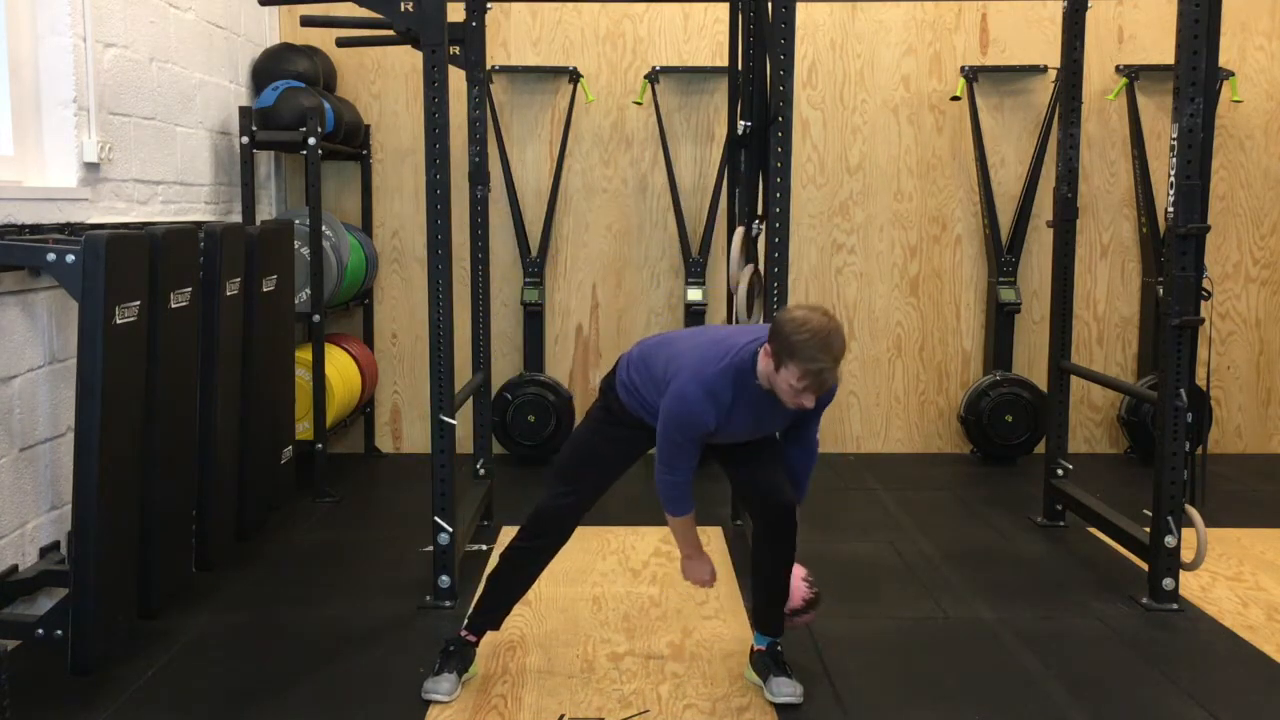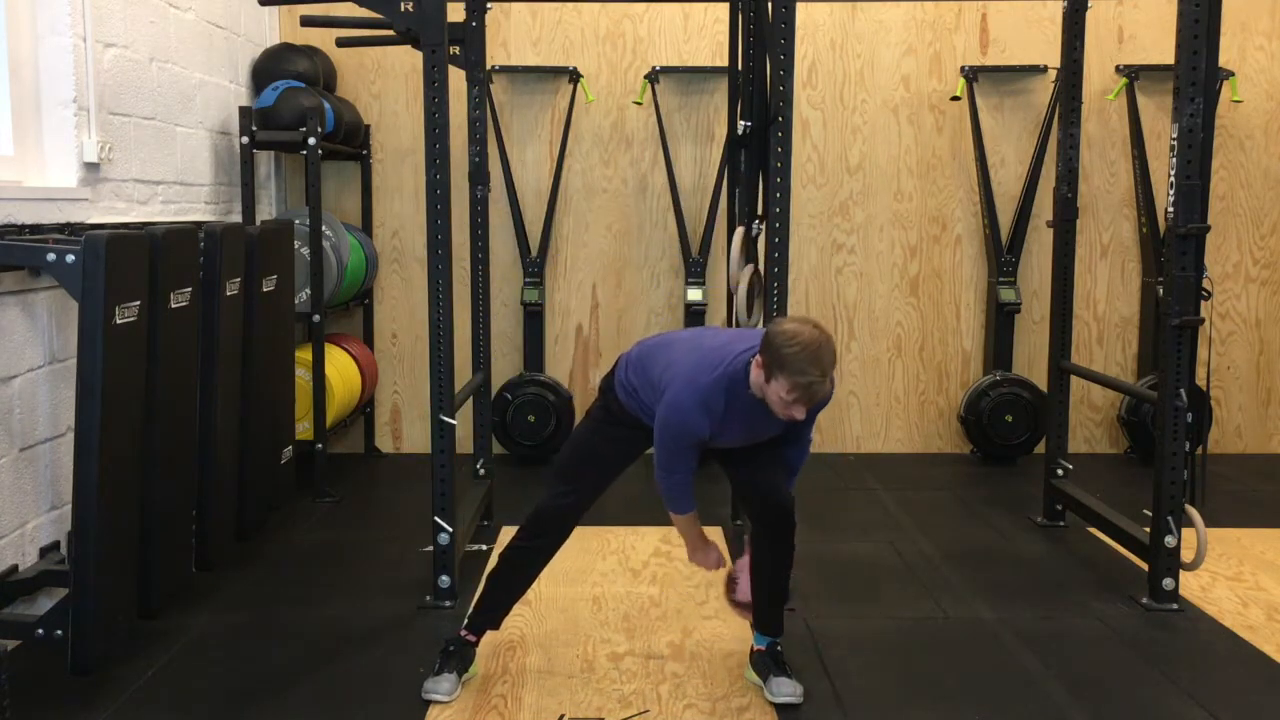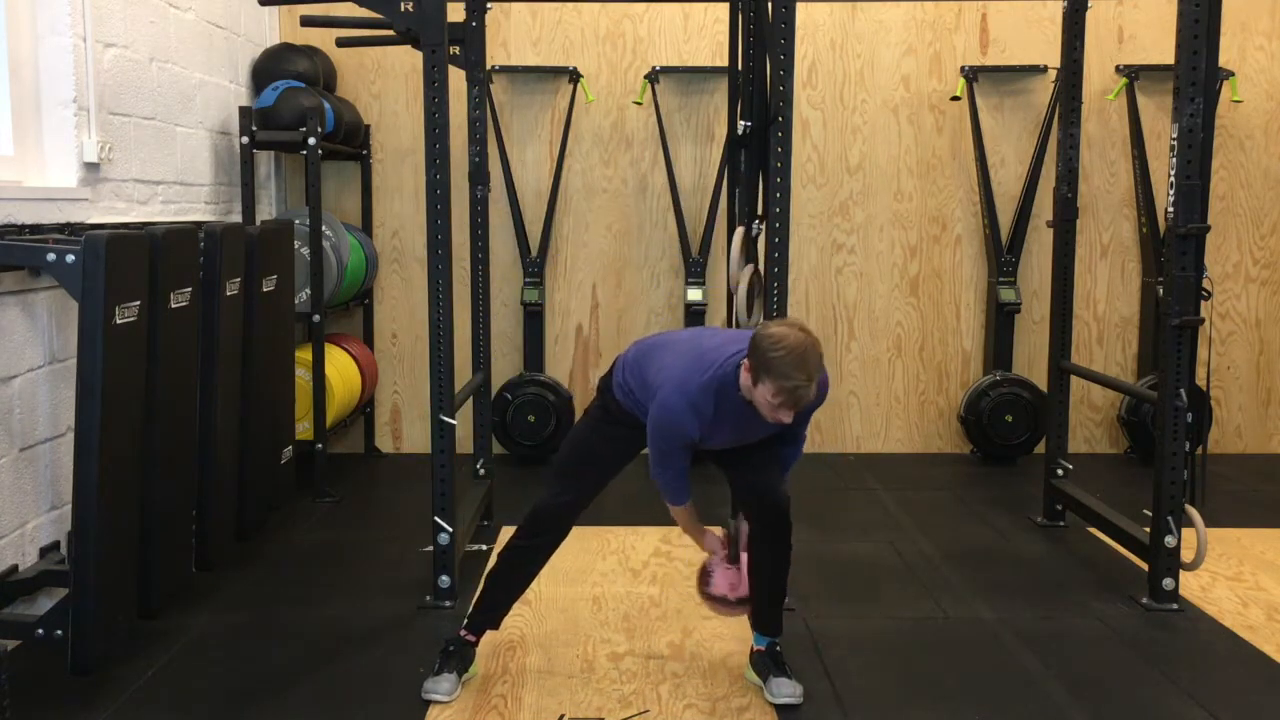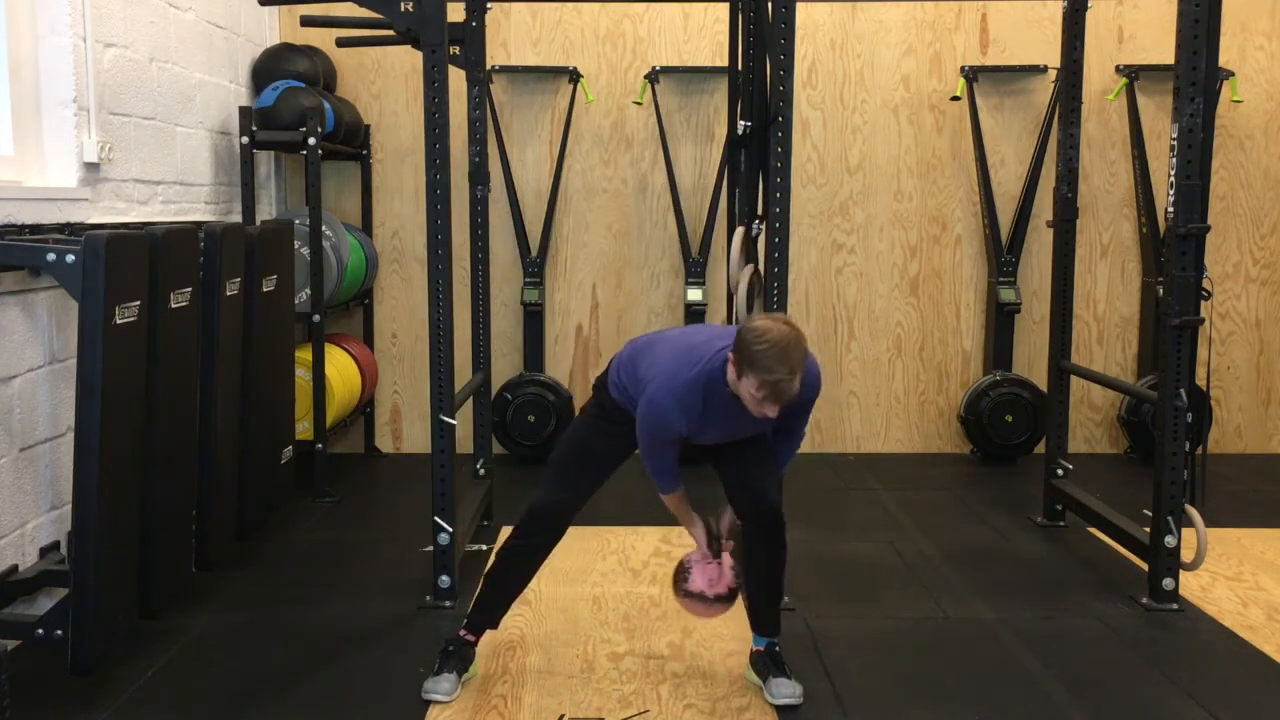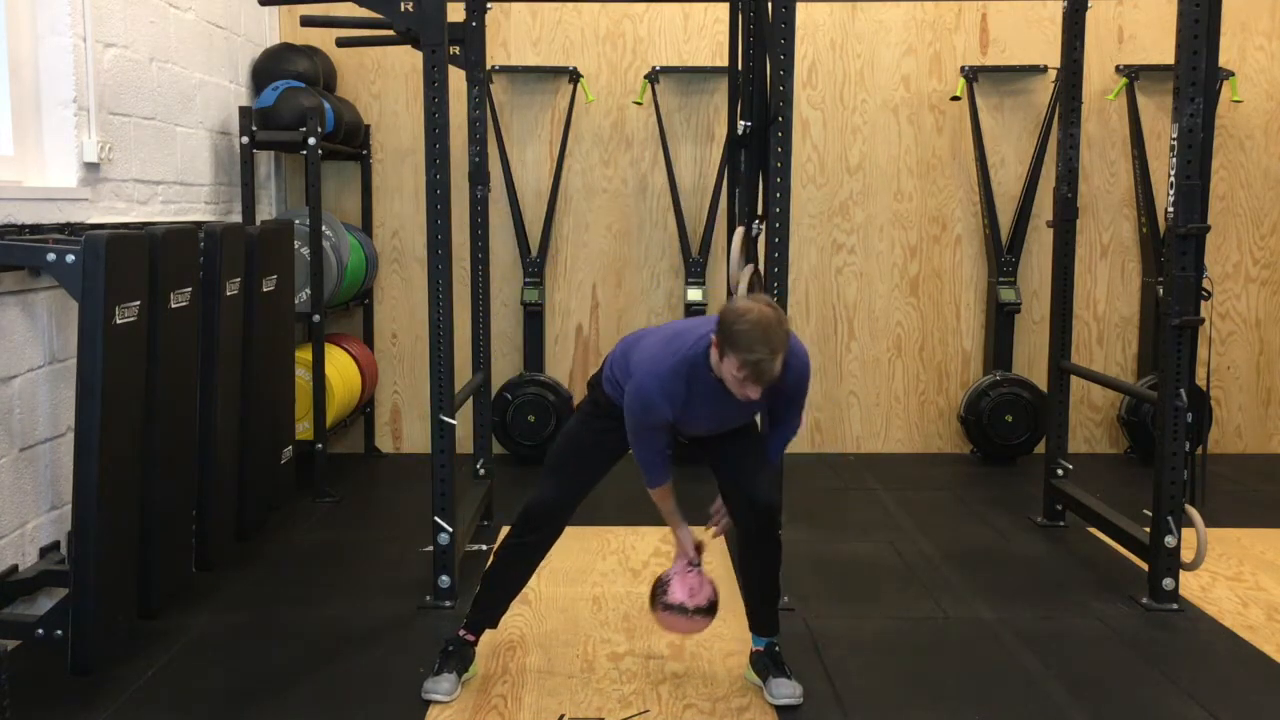
dt=0.1s
person 1, frame 1
left shoulder: (816, 376)
right shoulder: (701, 384)
left elbow: (800, 445)
right elbow: (674, 482)
left wrist: (788, 501)
right wrist: (691, 554)
right hip: (636, 400)
left knee: (776, 509)
right knee: (557, 512)
left ankle: (766, 649)
right ankle: (466, 642)
person 1, frame 2
left shoulder: (808, 383)
right shoulder: (694, 393)
left elbow: (793, 445)
right elbow: (674, 483)
right wrist: (697, 543)
right hip: (635, 401)
left knee: (775, 510)
right knee: (556, 512)
left ankle: (766, 649)
right ankle: (466, 642)
person 1, frame 3
left shoulder: (809, 380)
right shoulder: (683, 396)
left elbow: (790, 441)
right elbow: (671, 481)
left wrist: (759, 499)
right wrist: (699, 535)
right hip: (632, 399)
left knee: (772, 511)
right knee: (554, 511)
left ankle: (766, 649)
right ankle: (465, 642)
person 1, frame 4
left shoulder: (803, 376)
right shoulder: (672, 390)
left elbow: (788, 436)
right elbow: (662, 472)
left wrist: (745, 501)
right wrist: (691, 523)
right hip: (628, 399)
left knee: (764, 512)
right knee: (550, 509)
left ankle: (765, 650)
right ankle: (464, 643)
person 1, frame 5
left shoulder: (791, 359)
right shoulder: (657, 374)
left elbow: (784, 425)
right elbow: (652, 461)
left wrist: (735, 494)
right wrist: (677, 527)
right hip: (621, 397)
left knee: (760, 510)
right knee: (546, 508)
left ankle: (765, 650)
right ankle: (465, 642)
